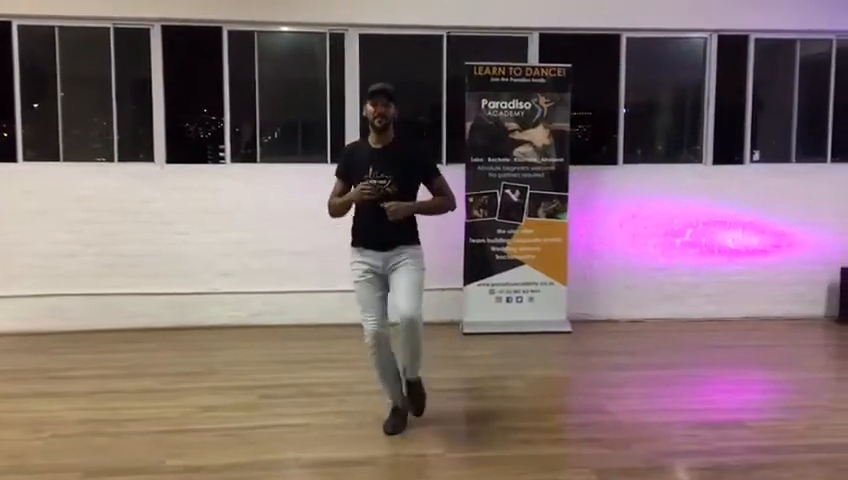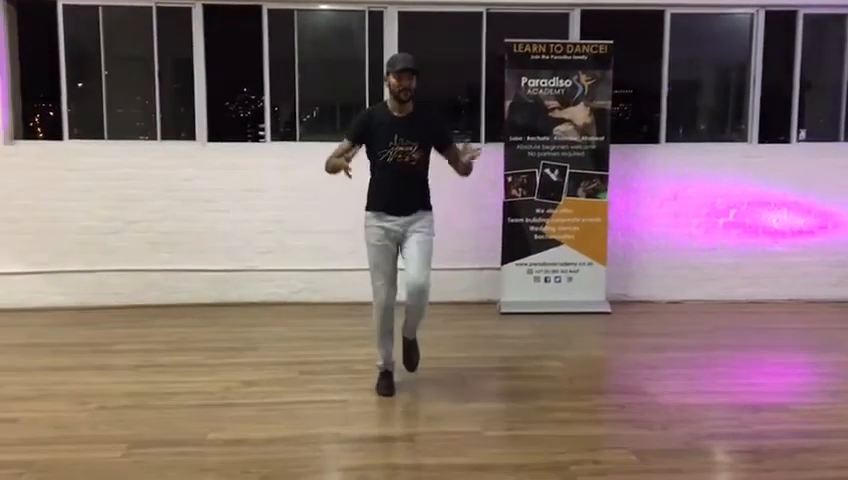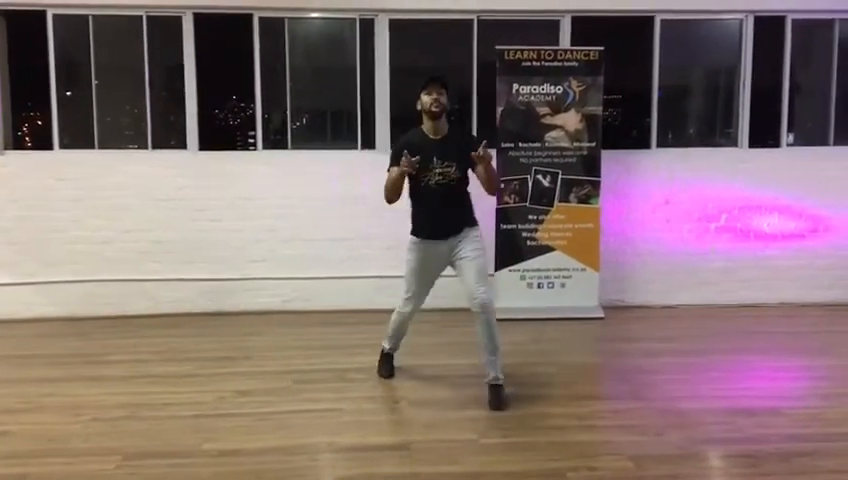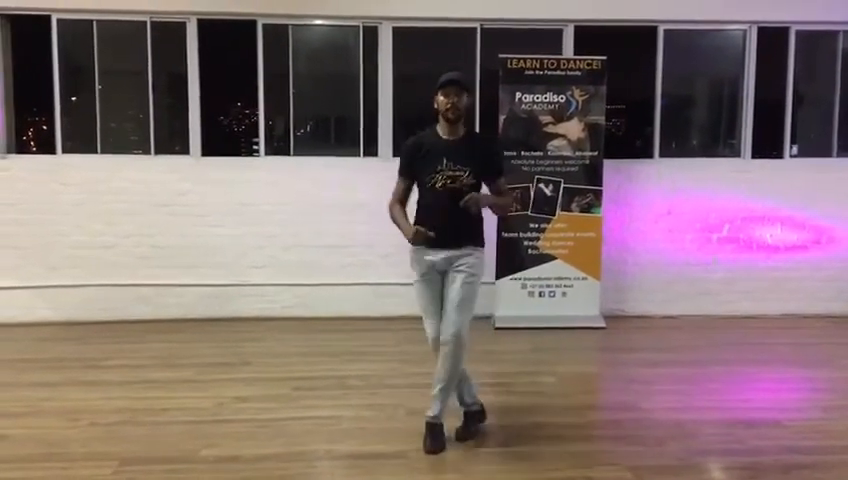
dt=1s
person 1, frame 1
left shoulder: (413, 154)
right shoulder: (352, 154)
left elbow: (448, 201)
right elbow: (333, 208)
left wrist: (411, 207)
right wrist: (351, 197)
left hip: (405, 252)
right hip: (364, 255)
left knee: (409, 316)
right knee: (374, 332)
left ankle: (412, 377)
right ankle: (398, 402)
person 1, frame 2
left shoulder: (430, 121)
right shoulder: (370, 119)
left elbow: (461, 169)
right elbow: (330, 163)
left wrist: (466, 159)
right wrist: (339, 161)
left hip: (419, 217)
right hip: (379, 218)
left knee: (419, 283)
right knee: (383, 296)
left ankle: (409, 336)
right ankle: (385, 366)
person 1, frame 3
left shoulder: (465, 142)
right shoulder: (407, 144)
left elbow: (492, 189)
right elbow: (389, 197)
left wrist: (486, 165)
right wrist: (400, 173)
left hip: (465, 235)
right hip: (425, 240)
left knee: (483, 303)
right knee: (409, 306)
left ankle: (494, 380)
right ankle: (388, 350)
person 1, frame 4
left shoulder: (483, 147)
right shoulder: (417, 145)
left elbow: (506, 201)
right elbow: (396, 201)
left wrist: (487, 200)
right wrist: (406, 228)
left hip: (467, 253)
right hip: (425, 253)
left knee: (454, 335)
right knee: (436, 336)
left ankle: (434, 418)
right ankle: (472, 406)
